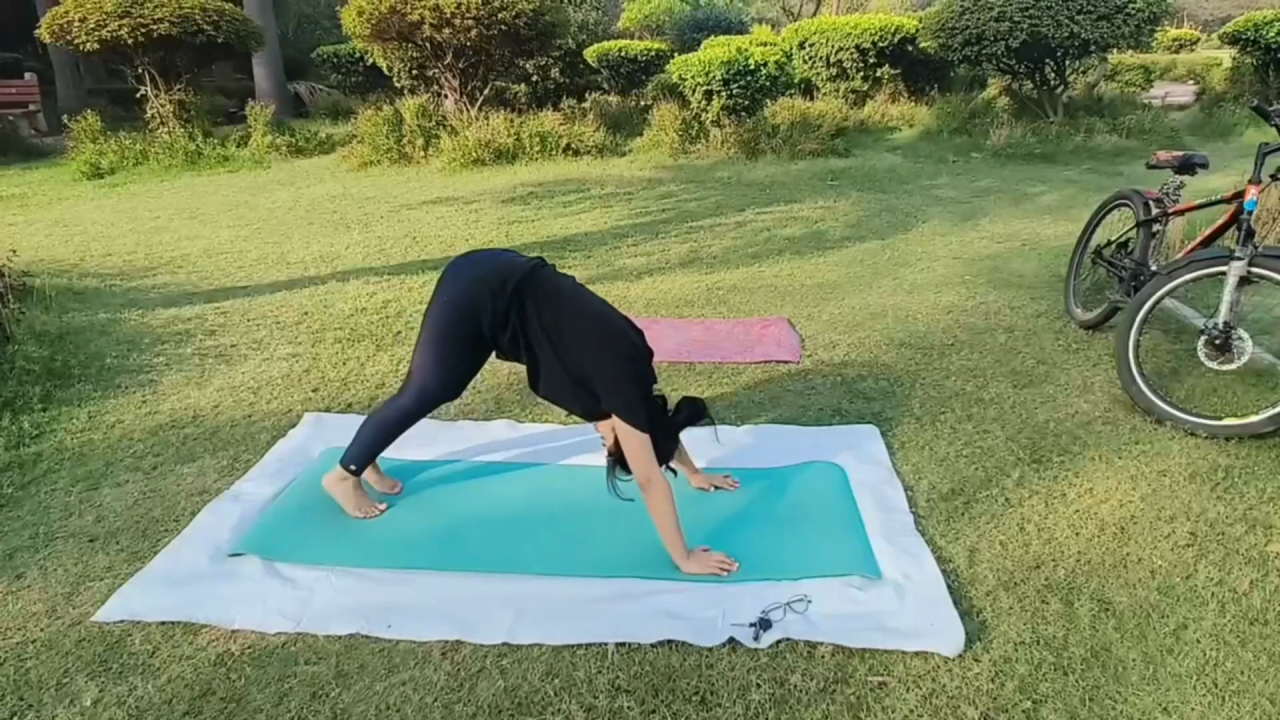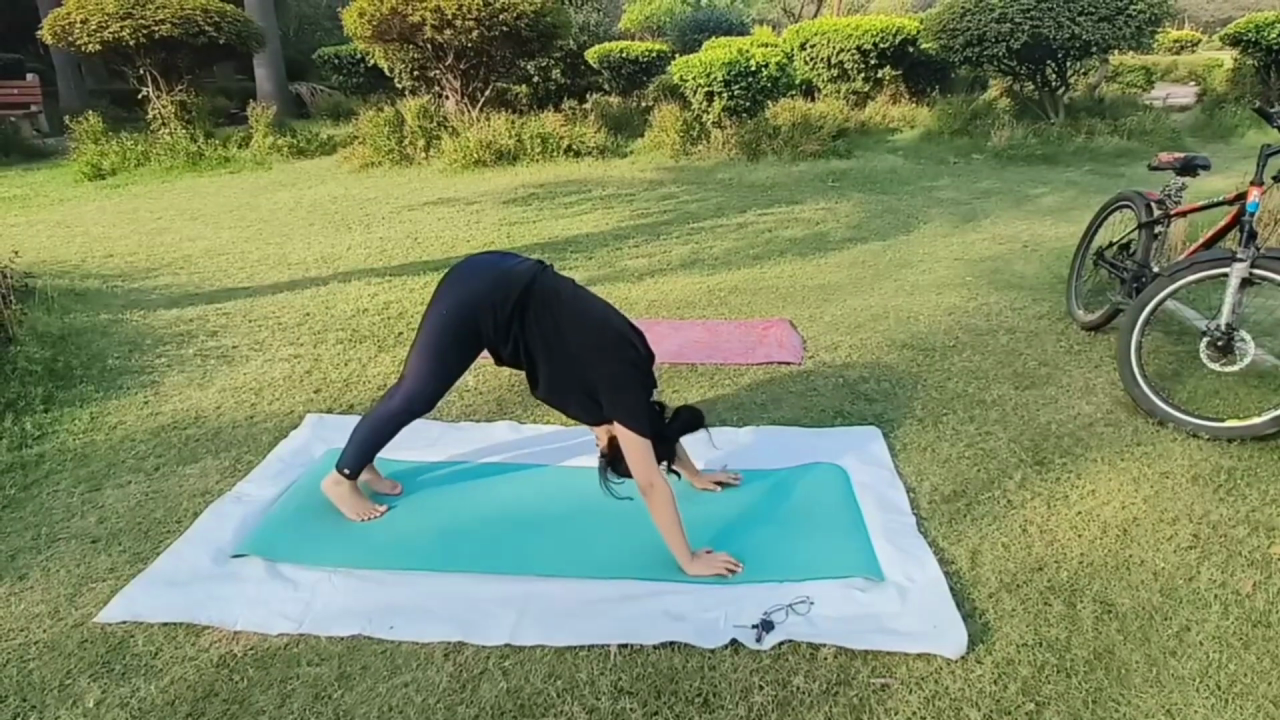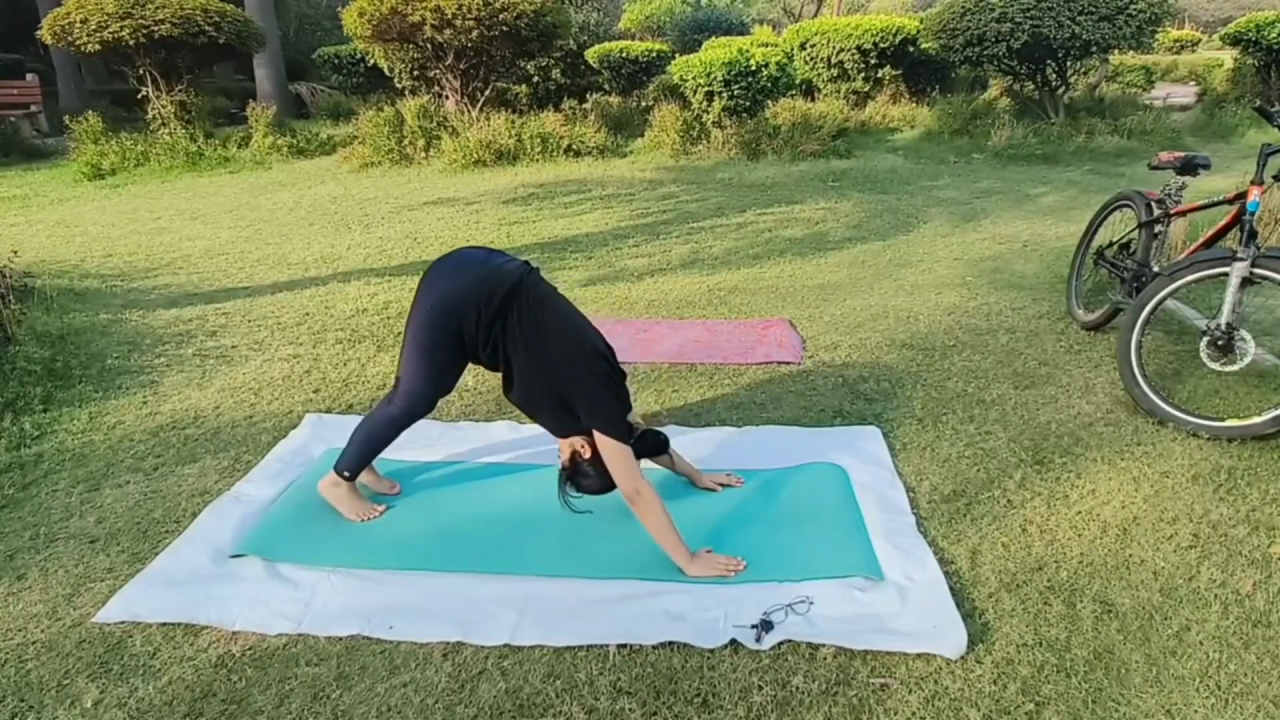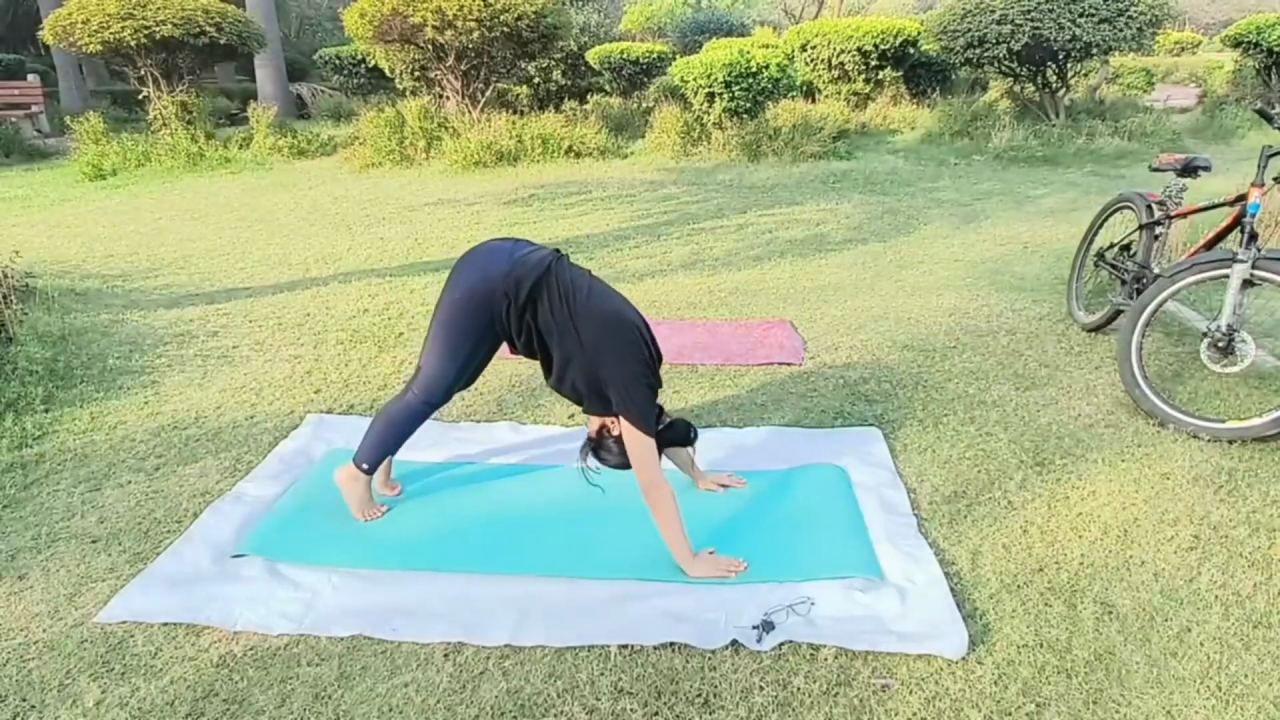
dt=0.7s
person 1, frame 1
left shoulder: (631, 369)
right shoulder: (623, 383)
left elbow: (661, 424)
right elbow: (650, 480)
left wrist: (695, 473)
right wrist: (685, 559)
left hip: (499, 284)
right hip: (480, 291)
left knee: (443, 389)
right knee: (422, 393)
left ankle: (365, 461)
right ankle: (344, 476)
person 1, frame 2
left shoulder: (630, 373)
right shoulder: (622, 390)
left elbow: (660, 429)
right elbow: (651, 484)
left wrist: (696, 476)
right wrist: (690, 561)
left hip: (501, 284)
right hip: (482, 297)
left knee: (420, 389)
right knee: (416, 395)
left ankle: (363, 466)
right ankle: (342, 479)
person 1, frame 3
left shoulder: (600, 389)
right shoulder: (596, 401)
left elbow: (639, 435)
right elbow: (637, 493)
left wrist: (696, 475)
right wrist: (689, 562)
left hip: (482, 284)
right hip: (462, 295)
left knee: (420, 394)
right knee: (413, 399)
left ankle: (362, 466)
right ankle: (339, 481)
person 1, frame 4
left shoulder: (633, 372)
right shoulder: (628, 384)
left elbow: (660, 426)
right elbow: (652, 484)
left wrist: (698, 476)
right wrist: (689, 563)
left hip: (516, 272)
right hip: (495, 283)
left knee: (441, 383)
right knee: (430, 390)
left ankle: (380, 457)
right ankle: (356, 473)
